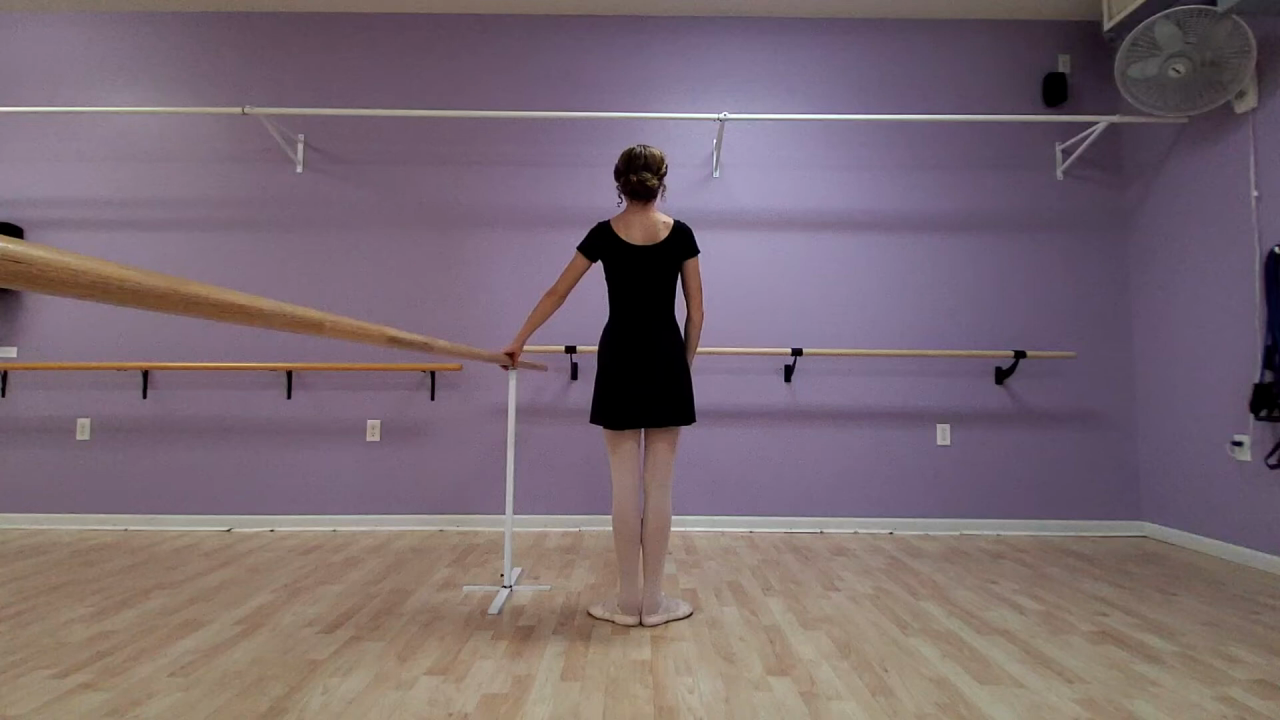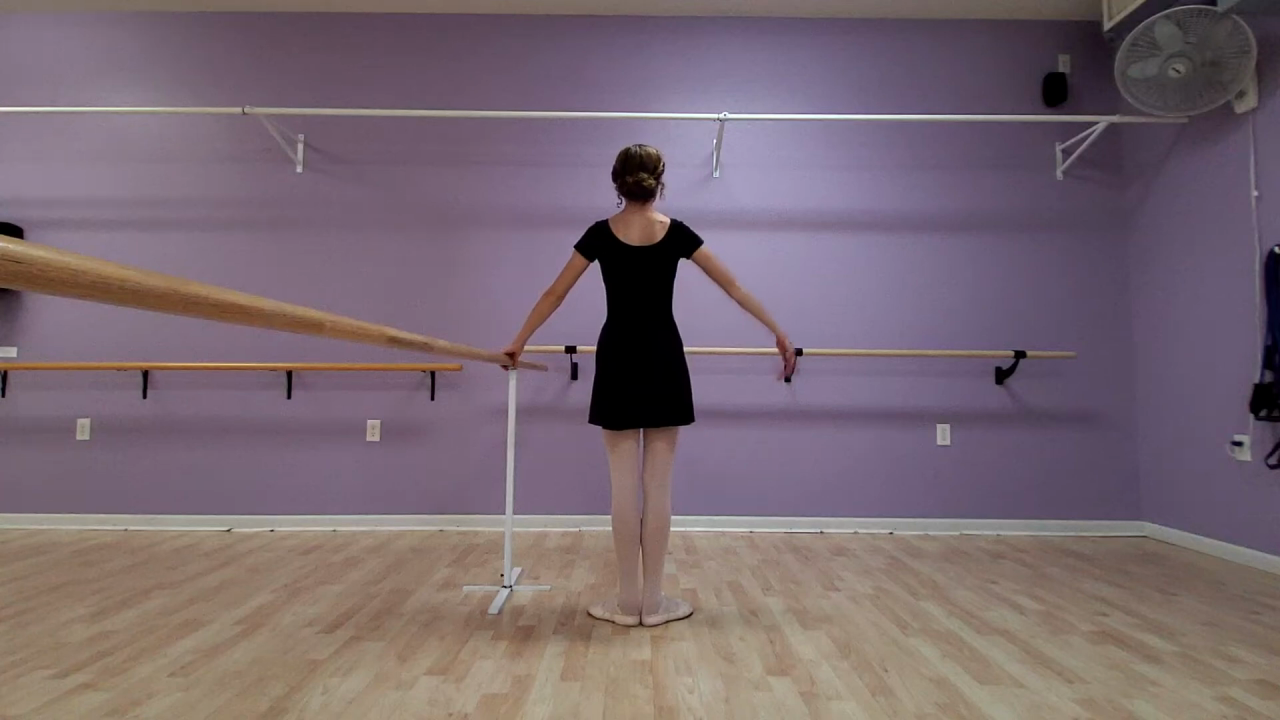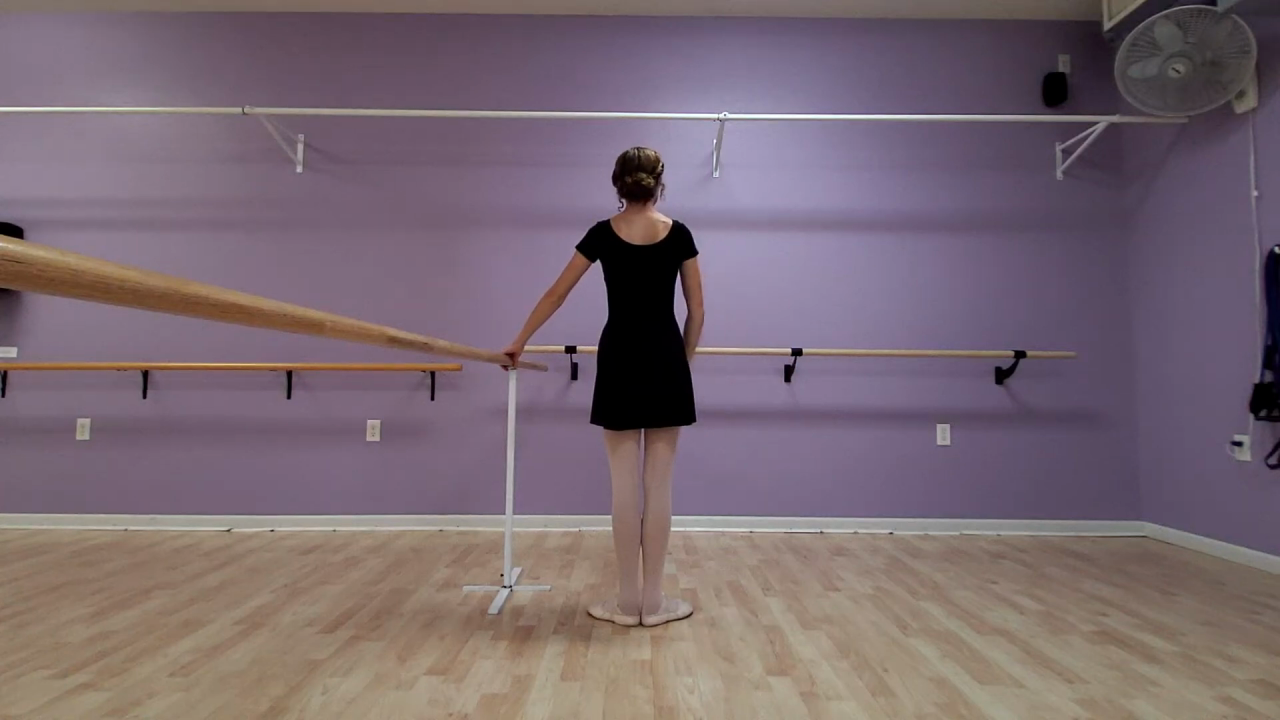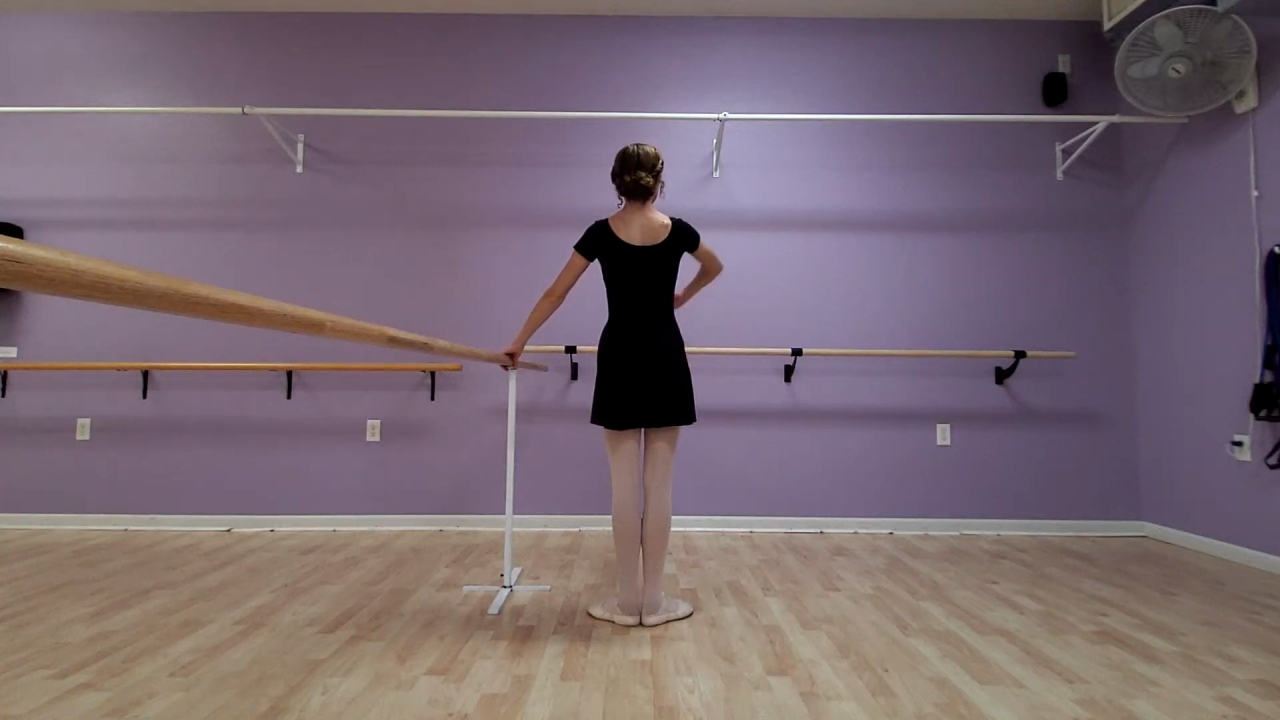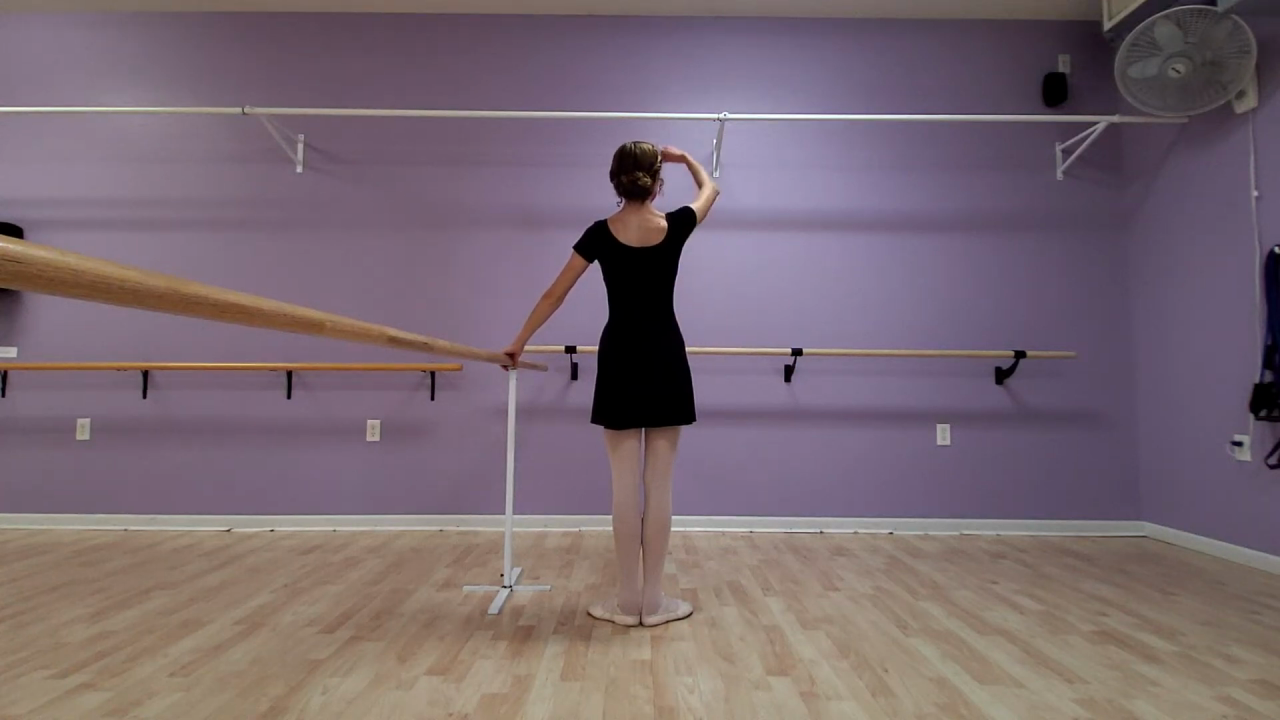
dt=0.7s
person 1, frame 1
left shoulder: (604, 234)
right shoulder: (680, 234)
left elbow: (556, 294)
right elbow: (695, 312)
left wrist: (518, 342)
right wrist: (683, 364)
left hip: (620, 360)
right hip: (666, 359)
left knee: (625, 485)
right knee: (659, 486)
left ankle: (628, 600)
right ankle: (653, 600)
person 1, frame 2
left shoulder: (601, 234)
right shoulder: (676, 233)
left elbow: (554, 294)
right elbow: (733, 287)
left wrist: (518, 342)
right wrist: (779, 336)
left hip: (618, 361)
right hip: (663, 359)
left knee: (625, 486)
right knee: (659, 486)
left ankle: (627, 600)
right ankle: (653, 599)
person 1, frame 3
left shoulder: (603, 234)
right shoulder: (678, 234)
left elbow: (556, 295)
right elbow: (696, 311)
left wrist: (518, 343)
right wrist: (683, 364)
left hip: (619, 360)
right hip: (665, 359)
left knee: (625, 485)
right knee: (658, 485)
left ankle: (627, 600)
right ankle: (653, 600)
person 1, frame 4
left shoulder: (602, 233)
right shoulder: (677, 231)
left elbow: (555, 294)
right elbow: (714, 266)
left wrist: (518, 343)
left hip: (619, 360)
right hip: (665, 358)
left knee: (625, 485)
right knee: (658, 485)
left ankle: (628, 600)
right ankle: (653, 600)
person 1, frame 5
left shoulder: (601, 234)
right shoulder: (675, 227)
left elbow: (554, 295)
right elbow: (710, 188)
left wrist: (518, 343)
right wrist: (685, 157)
left hip: (620, 362)
right hip: (666, 360)
left knee: (625, 485)
right knee: (659, 484)
left ankle: (628, 600)
right ankle: (653, 600)
